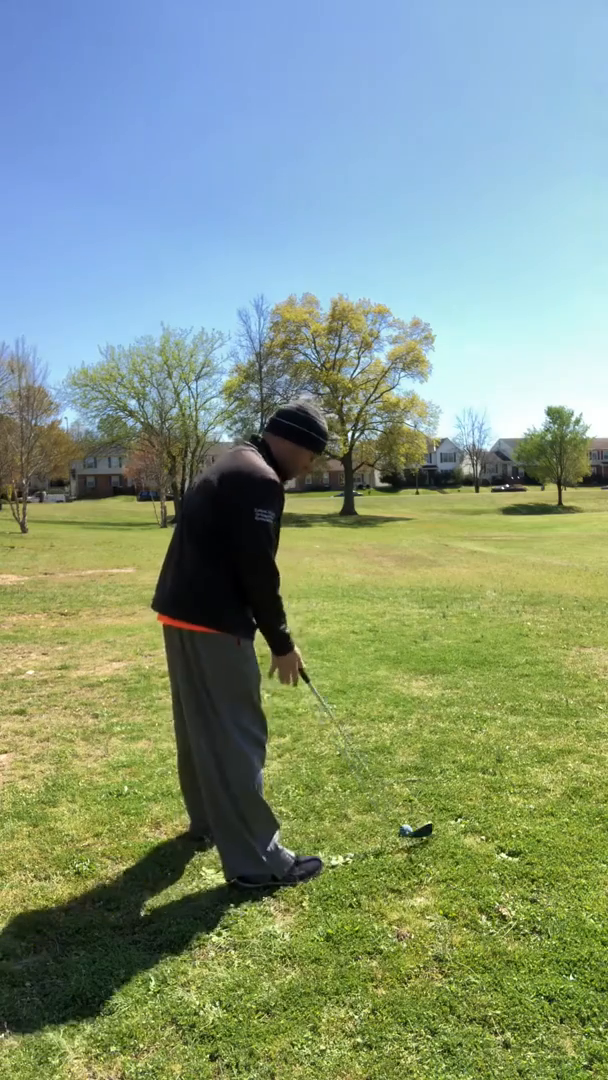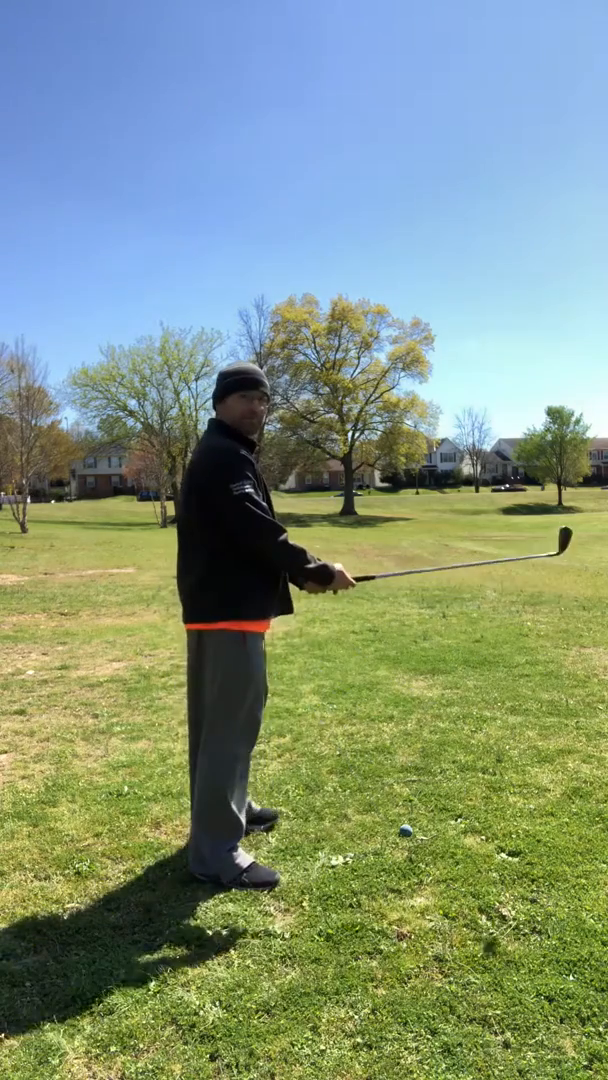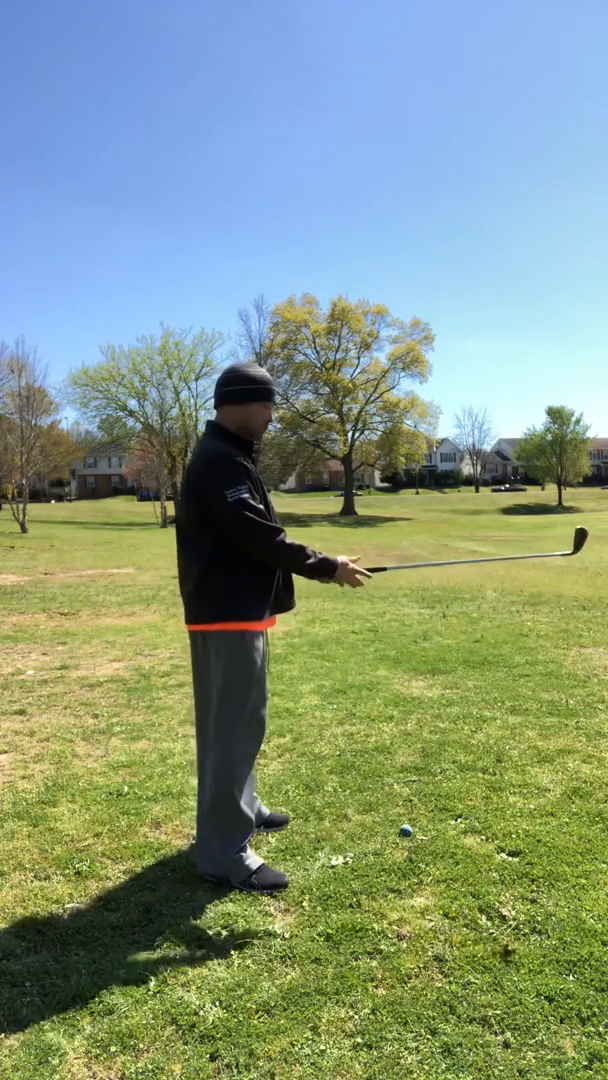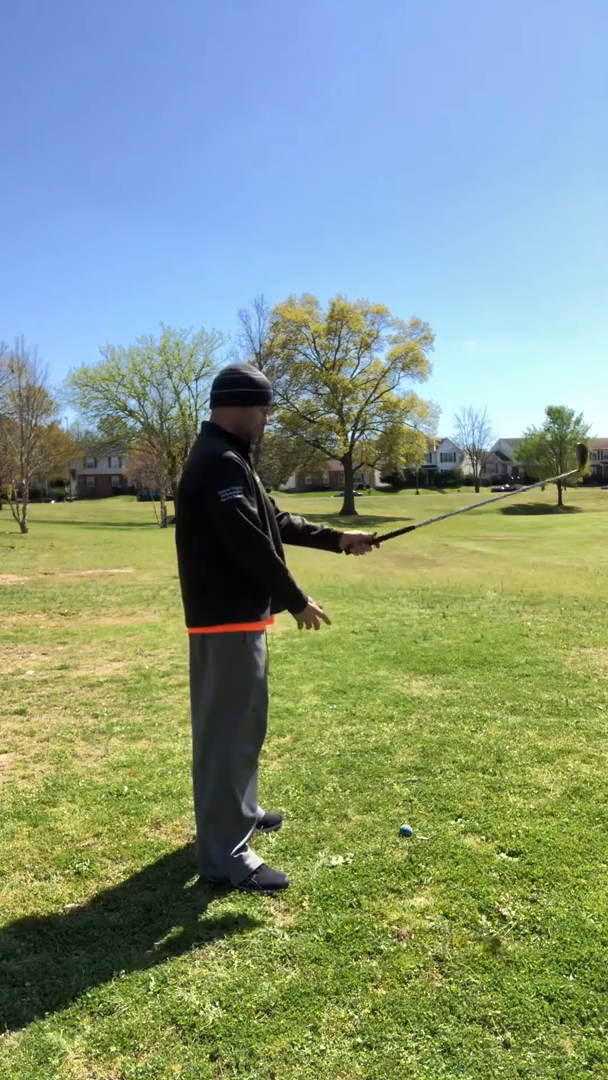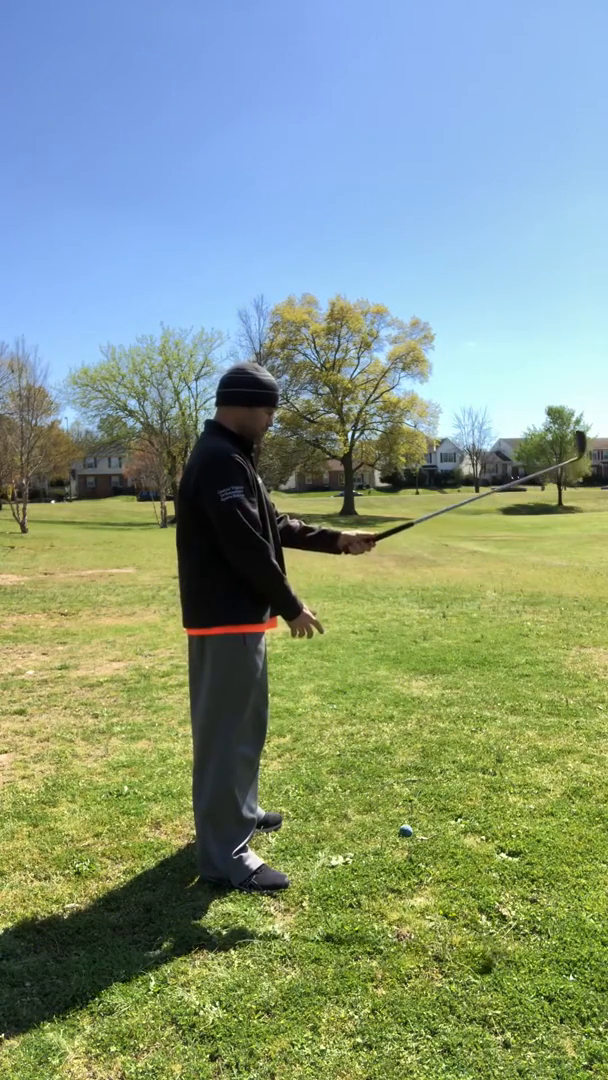
dt=0.7s
person 1, frame 1
left shoulder: (234, 465)
right shoulder: (259, 479)
right elbow: (256, 567)
left wrist: (271, 623)
right wrist: (281, 641)
left hip: (185, 610)
right hip: (212, 618)
left knee: (202, 723)
right knee: (238, 733)
left ankle: (208, 817)
right ankle: (257, 857)
person 1, frame 2
left shoulder: (224, 454)
right shoulder: (225, 457)
left elbow: (251, 536)
right elbow: (260, 533)
left wrist: (301, 573)
right wrist: (318, 569)
left hip: (225, 606)
right hip: (228, 611)
left knee: (233, 720)
right knee: (229, 726)
left ankle: (231, 808)
right ankle: (216, 852)
person 1, frame 3
left shoulder: (226, 457)
right shoulder: (223, 461)
left elbow: (257, 534)
right elbow: (259, 537)
left wrist: (313, 559)
right wrist: (326, 568)
left hip: (232, 608)
right hip: (229, 613)
left knee: (238, 721)
right knee: (234, 726)
left ankle: (240, 808)
right ankle: (224, 852)
person 1, frame 4
left shoulder: (225, 458)
right shoulder: (219, 463)
left elbow: (273, 522)
right elbow: (250, 545)
left wrist: (337, 539)
right wrist: (297, 601)
left hip: (232, 613)
right hip: (229, 618)
left knee: (239, 723)
right knee: (230, 728)
left ankle: (237, 812)
right ankle: (224, 853)
person 1, frame 5
left shoulder: (230, 457)
right shoulder: (220, 460)
left elbow: (273, 527)
right elbow: (248, 546)
left wrist: (336, 540)
right wrist: (291, 607)
left hip: (237, 614)
right hip: (227, 619)
left knee: (241, 724)
right knee: (228, 730)
left ankle: (237, 813)
right ankle: (224, 854)
